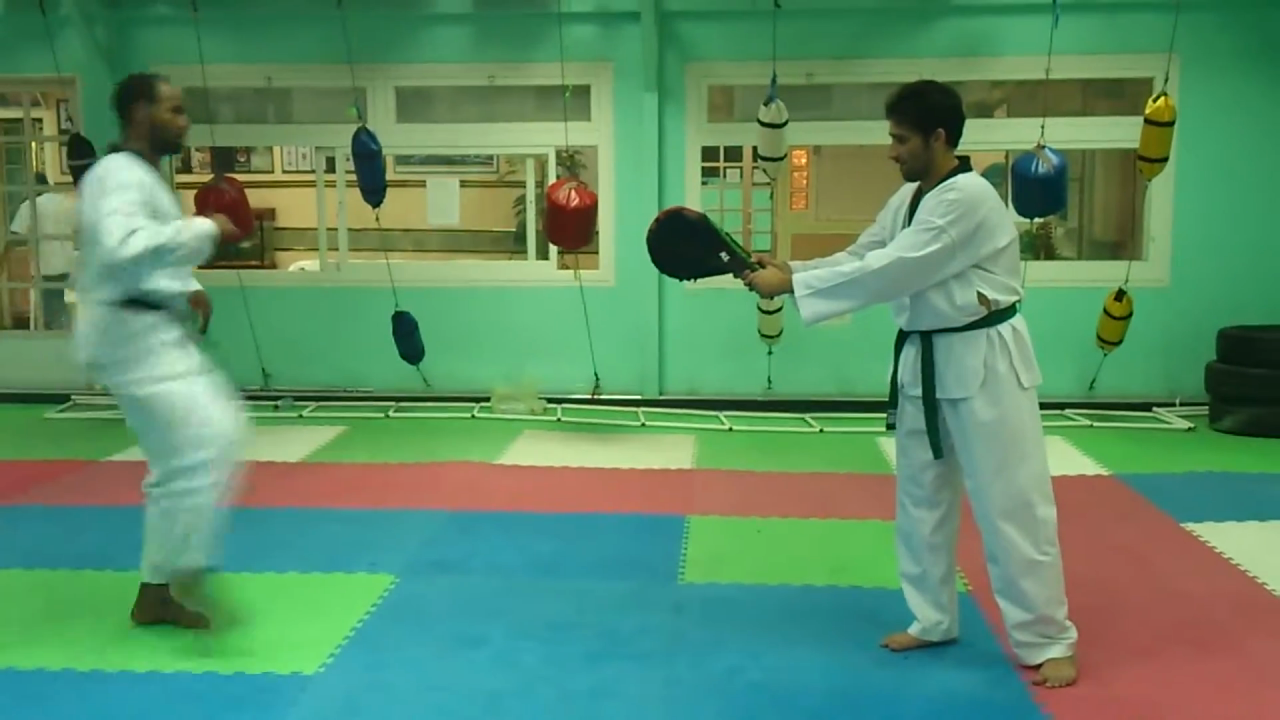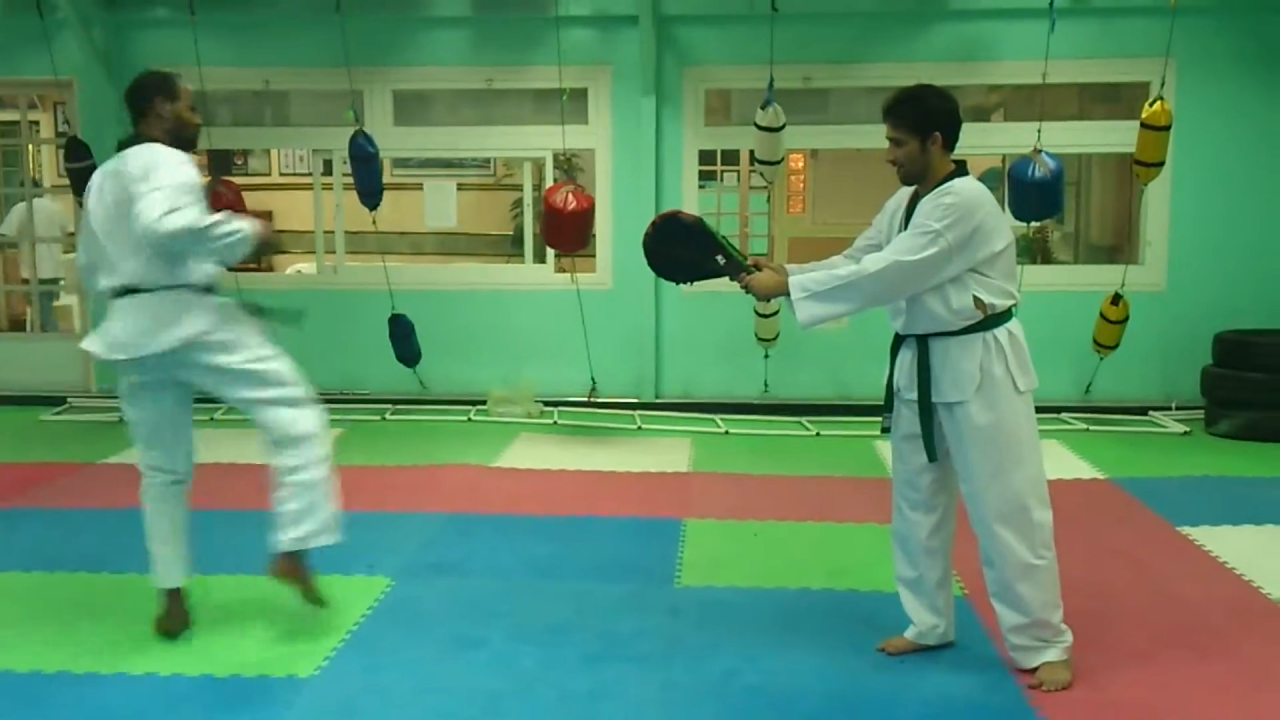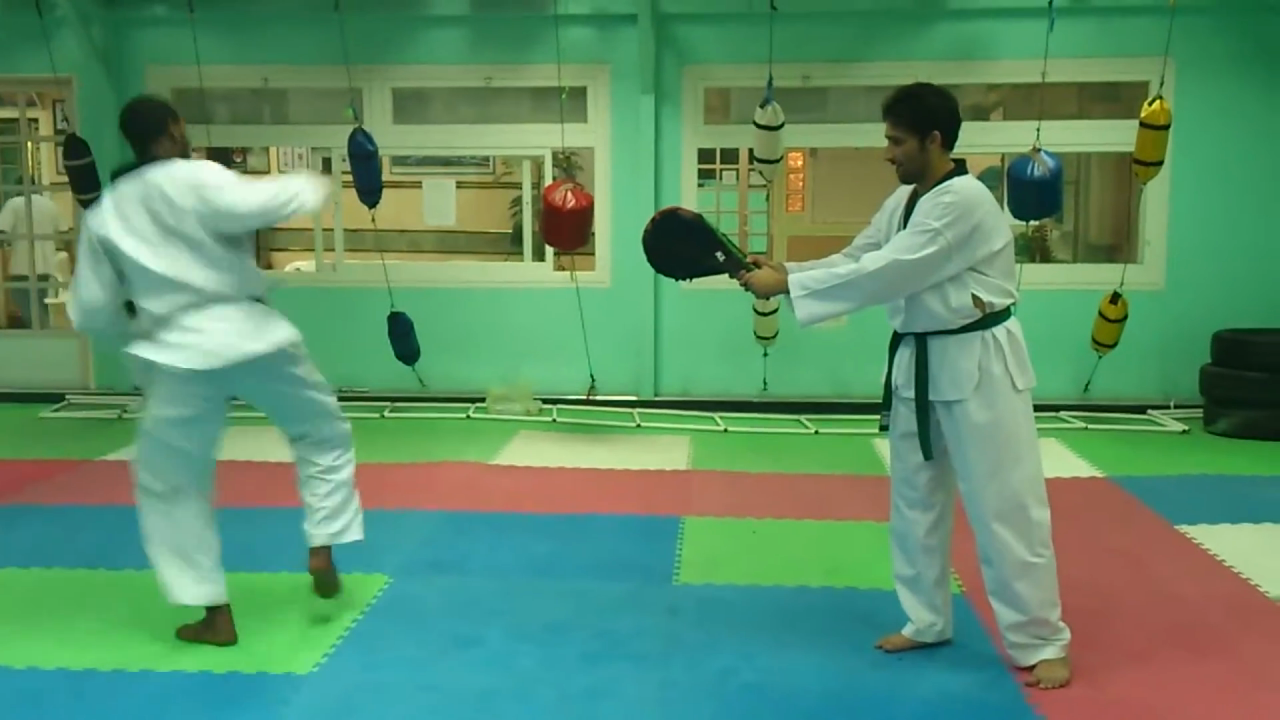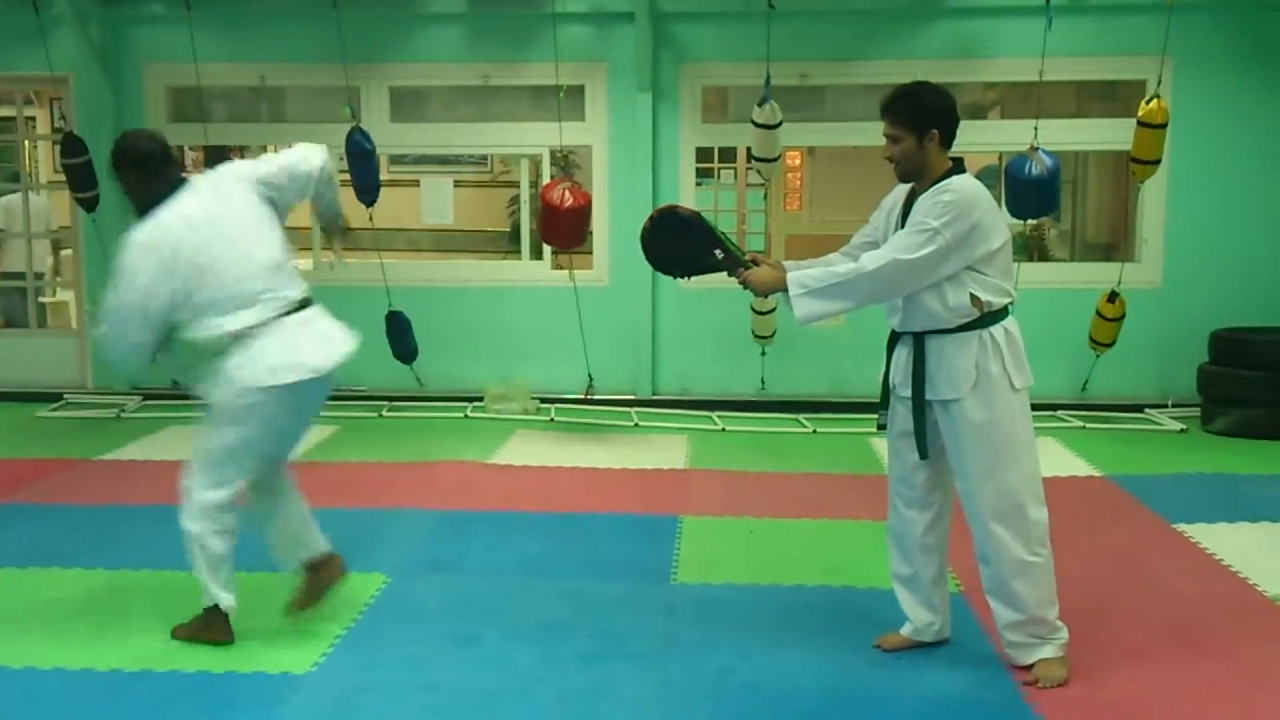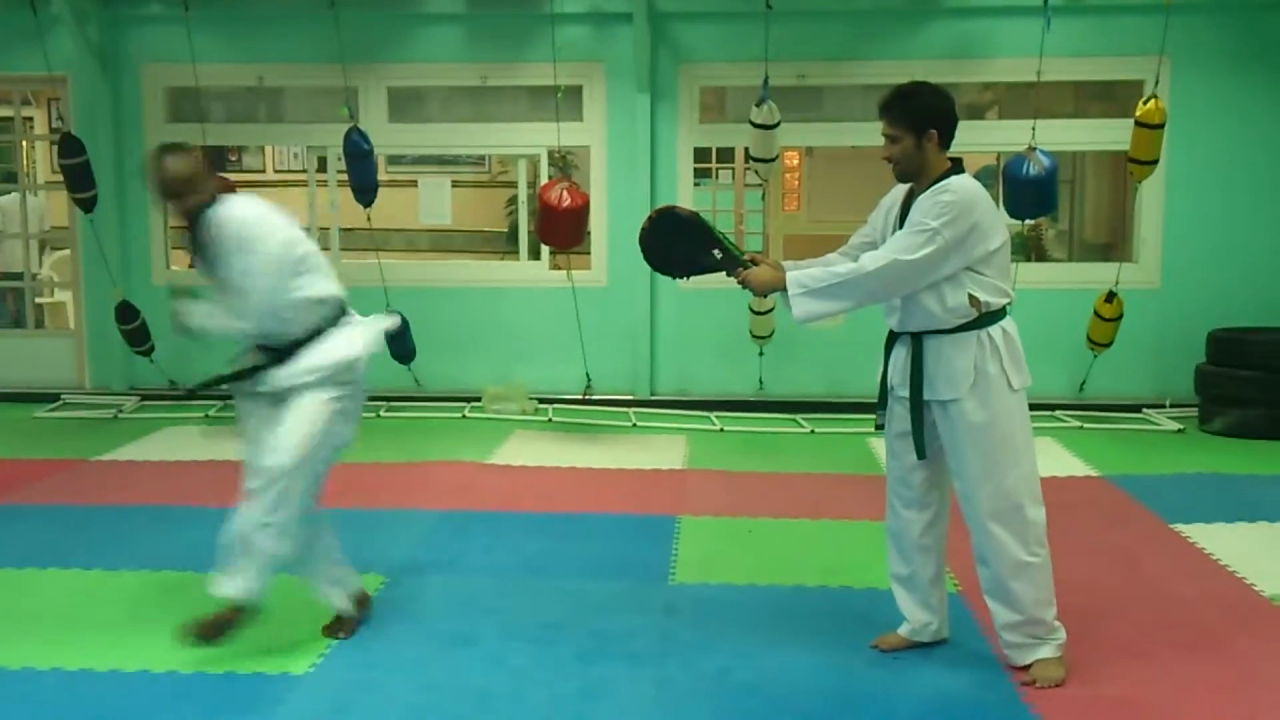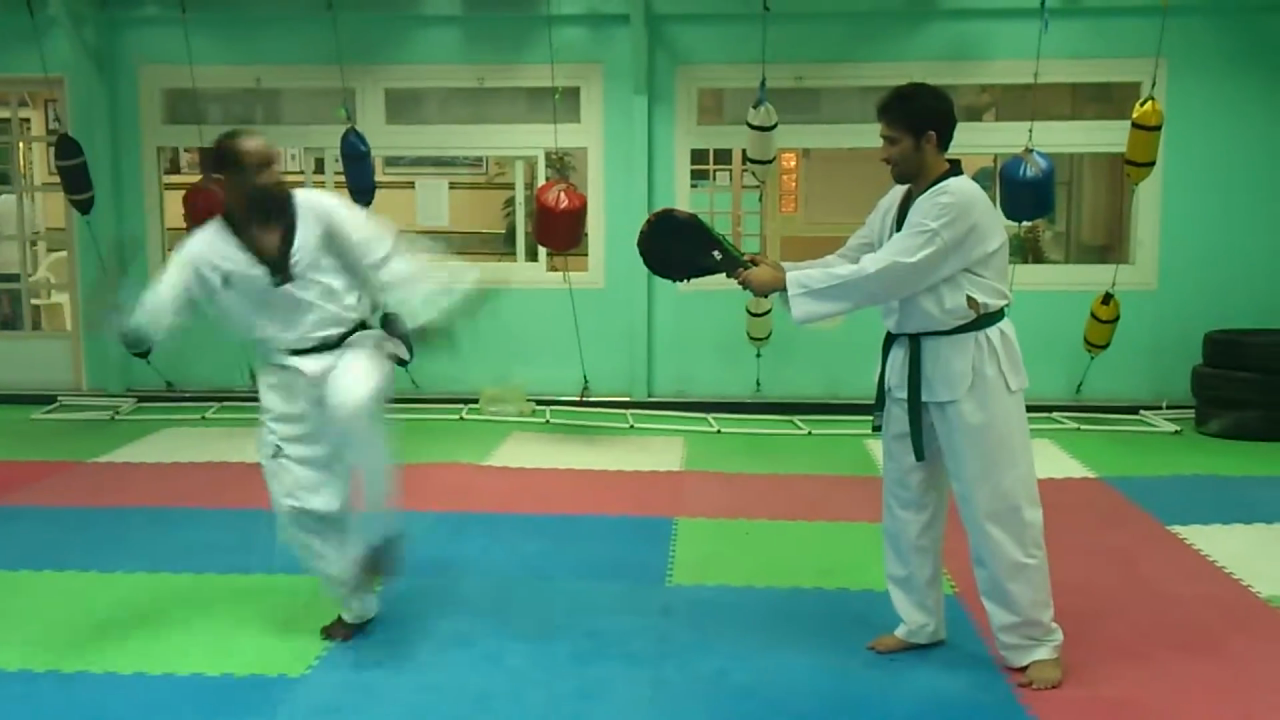
dt=0.1s
person 1, frame 1
left shoulder: (969, 198)
right shoulder: (909, 198)
left elbow: (890, 272)
right elbow: (860, 256)
left wrist: (791, 286)
right wrist: (790, 268)
left hip: (984, 363)
right hip: (925, 361)
left knee: (1011, 503)
right knee: (921, 497)
left ankle: (1048, 640)
right ankle: (933, 620)
person 1, frame 2
left shoulder: (965, 202)
right shoulder: (905, 202)
left elbow: (884, 275)
right elbow: (858, 259)
left wrist: (787, 288)
right wrist: (786, 271)
left hip: (980, 367)
right hip: (921, 364)
left knee: (1007, 507)
right knee: (917, 501)
left ankle: (1044, 643)
right ankle: (929, 623)
person 1, frame 3
left shoulder: (964, 201)
right shoulder: (904, 201)
left elbow: (885, 274)
right elbow: (858, 257)
left wrist: (786, 285)
right wrist: (786, 269)
left hip: (978, 366)
right hip: (919, 363)
left knee: (1004, 505)
right knee: (915, 499)
left ankle: (1042, 641)
right ankle: (927, 621)
person 1, frame 4
left shoulder: (962, 200)
right shoulder: (902, 200)
left elbow: (882, 273)
right elbow: (853, 258)
left wrist: (784, 283)
right wrist: (782, 268)
left hip: (975, 364)
right hip: (917, 362)
left knee: (1002, 504)
right knee: (913, 498)
left ankle: (1040, 640)
right ankle: (924, 620)
person 1, frame 5
left shoulder: (961, 200)
right shoulder: (901, 200)
left elbow: (883, 273)
right elbow: (852, 259)
left wrist: (784, 283)
right wrist: (781, 268)
left hip: (974, 365)
right hip: (915, 362)
left knee: (1000, 505)
right knee: (911, 498)
left ankle: (1037, 640)
right ankle: (922, 620)
person 1, frame 6
left shoulder: (959, 202)
right shoulder: (898, 201)
left elbow: (882, 276)
right elbow: (849, 262)
left wrist: (784, 283)
right wrist: (777, 271)
left hip: (971, 366)
right hip: (912, 363)
left knee: (998, 507)
right knee: (908, 500)
left ankle: (1034, 642)
right ankle: (919, 622)
person 2, frame 1
left shoulder: (140, 175)
right shoulder: (123, 174)
right elbow: (121, 251)
left wrist: (187, 288)
right wrist: (202, 232)
left hip: (153, 327)
right hip: (137, 334)
left knee: (178, 464)
right knee: (213, 441)
left ankle: (154, 592)
right ankle: (179, 573)
person 2, frame 2
left shoulder: (102, 179)
right shoulder: (162, 163)
left elbow: (92, 269)
right elbow: (167, 228)
right wrist: (244, 232)
left hip: (133, 332)
right hip: (191, 322)
left knee: (163, 469)
right knee: (298, 420)
left ankle: (173, 598)
right ankle: (293, 551)
person 2, frame 3
left shoulder: (105, 214)
right shoulder: (195, 177)
left elbow: (92, 314)
right elbow: (253, 206)
right wrist: (305, 186)
left hip: (177, 355)
right hip: (253, 337)
left knee: (165, 487)
right knee: (325, 438)
left ankle: (215, 612)
right ankle: (323, 547)
person 2, frame 4
left shoulder: (144, 247)
right shoulder: (233, 181)
left elbow: (124, 345)
right elbow: (311, 162)
left wrist: (155, 338)
right wrist: (329, 209)
left hip: (251, 367)
right hip: (306, 342)
left knee: (210, 495)
right knee: (260, 472)
left ankle: (216, 614)
right ankle: (318, 557)
person 2, frame 5
left shoulder: (239, 220)
right shoulder: (217, 229)
left elbow: (261, 308)
left wrist: (195, 317)
left hip: (333, 360)
right hip: (285, 370)
left knee: (278, 477)
right knee: (281, 493)
left ankle: (236, 595)
right ankle: (347, 597)
person 2, frame 6
left shoulder: (318, 208)
right shoulder: (205, 251)
left elbow: (382, 259)
right elbow: (155, 318)
left wrist: (417, 317)
right wrist: (139, 326)
left hip: (352, 352)
right hip: (289, 377)
left knee: (351, 404)
right knee: (302, 502)
left ankle: (376, 535)
right ankle: (359, 602)
